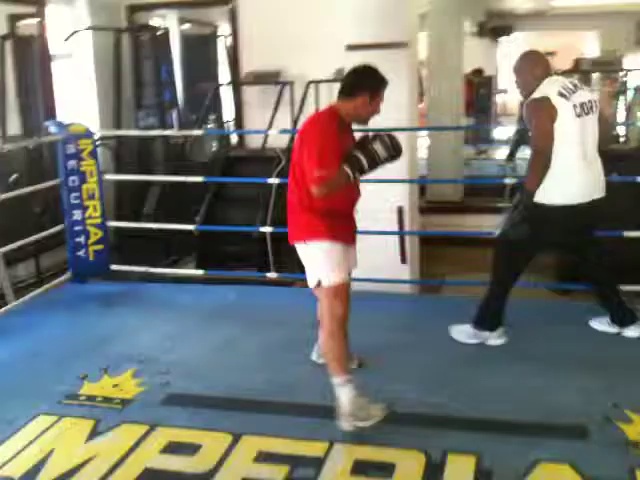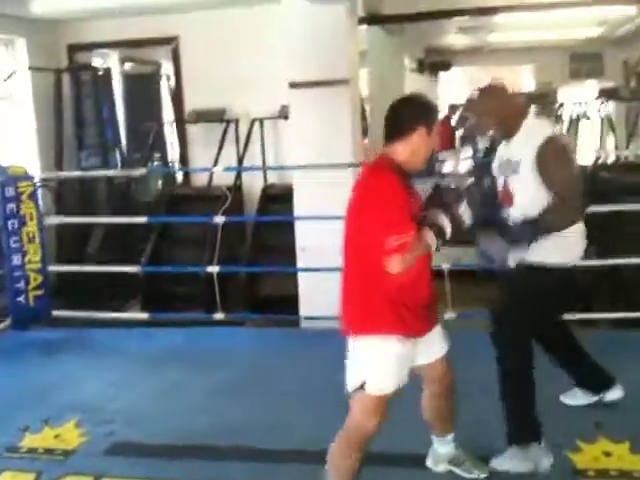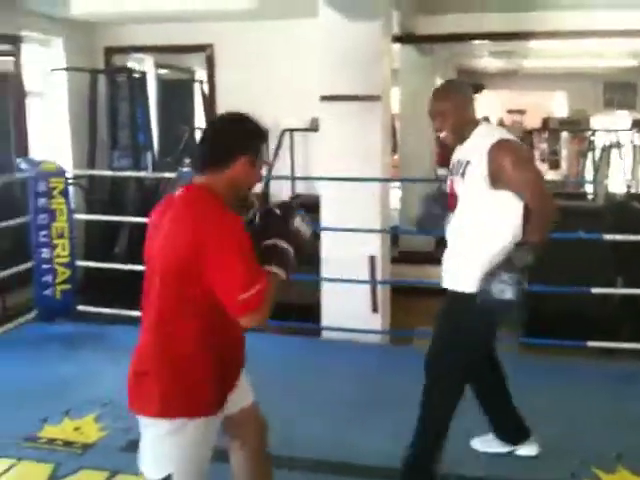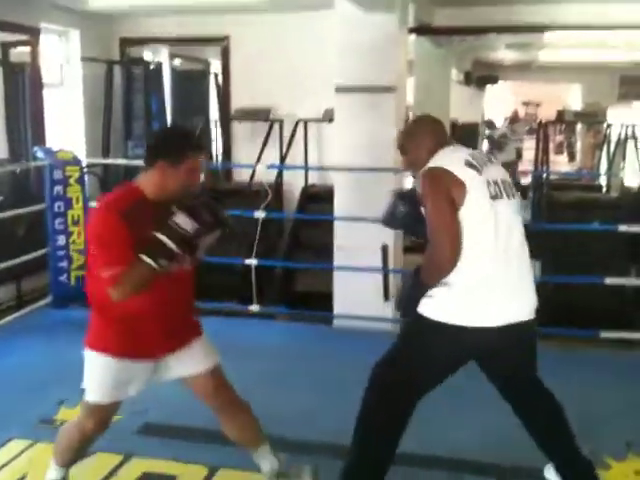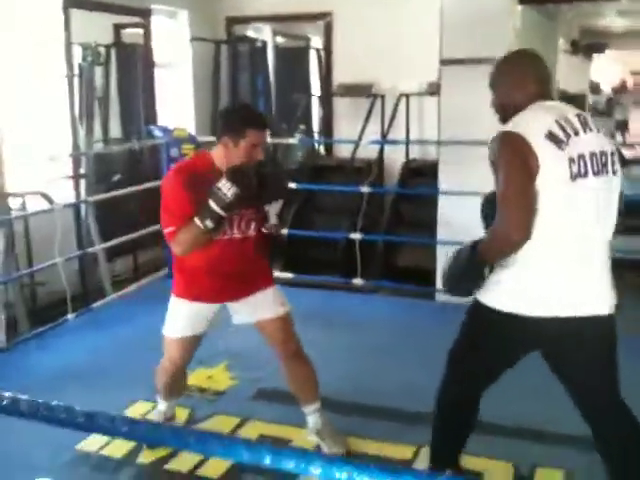
dt=1s
person 1, frame 1
left shoulder: (539, 102)
right shoulder: (583, 91)
left elbow: (541, 158)
right elbow: (601, 131)
left wrist: (522, 203)
left hip: (556, 198)
right hip: (590, 190)
left knee: (508, 253)
right knee: (586, 251)
left ankle: (487, 326)
person 1, frame 2
left shoulder: (547, 143)
right shoulder: (508, 144)
left elbow: (571, 204)
left wrist: (530, 230)
left hip: (549, 256)
right hip: (528, 253)
left knee: (509, 331)
right knee: (543, 323)
left ankle: (527, 443)
right ankle: (598, 384)
person 1, frame 3
left shoulder: (499, 150)
right shoulder: (463, 151)
left elbow: (540, 208)
left hip: (480, 282)
right hip: (464, 278)
left knee: (444, 370)
right knee: (478, 358)
right ankle: (511, 434)
person 1, frame 4
left shoulder: (437, 174)
right shoulder: (491, 169)
left elbow: (447, 255)
left wrist: (421, 281)
right wrist: (429, 227)
left hip: (457, 313)
right hip: (514, 307)
left knee: (388, 391)
right knee: (527, 391)
person 1, frame 5
left shoulder: (514, 139)
right shoulder: (596, 133)
left elbow: (514, 228)
left wrist: (474, 257)
left hip: (519, 300)
right hip: (589, 298)
left knee: (460, 384)
right knee: (605, 408)
person 2, frame 1
left shoulder: (343, 126)
right shoulder: (320, 127)
right elbow: (320, 186)
left wrist: (366, 153)
right wrist: (361, 161)
left hip: (339, 225)
right hip: (316, 229)
left knee: (330, 293)
right knee: (337, 306)
left ankle: (326, 350)
right ankle: (348, 403)
person 2, frame 2
left shoulder: (395, 177)
right shoulder: (381, 184)
right elbow: (398, 259)
left wrist: (433, 212)
right wrist: (439, 225)
left hip: (413, 311)
right hip: (378, 322)
left knee: (440, 380)
right knee: (365, 422)
person 2, frame 3
left shoulder: (174, 205)
right shoulder: (218, 221)
right elbow: (253, 311)
left wrist: (254, 244)
right wrist: (278, 251)
right hip: (178, 387)
left knee: (252, 433)
person 2, frame 4
left shoulder: (177, 204)
right shoulder: (111, 214)
right elbow: (119, 289)
left wrist: (204, 231)
right wrist: (168, 242)
left hip: (177, 330)
right hip: (117, 339)
left knee: (223, 400)
right knee: (92, 421)
person 2, frame 5
left shoulder: (254, 175)
right shoulder: (182, 177)
left elbow: (268, 227)
right elbow: (181, 245)
left wrist: (274, 203)
right wrist: (220, 204)
left hip: (252, 280)
right hip: (196, 287)
left knee: (289, 349)
right knee: (174, 359)
left ankle: (317, 424)
right ankle: (162, 411)
